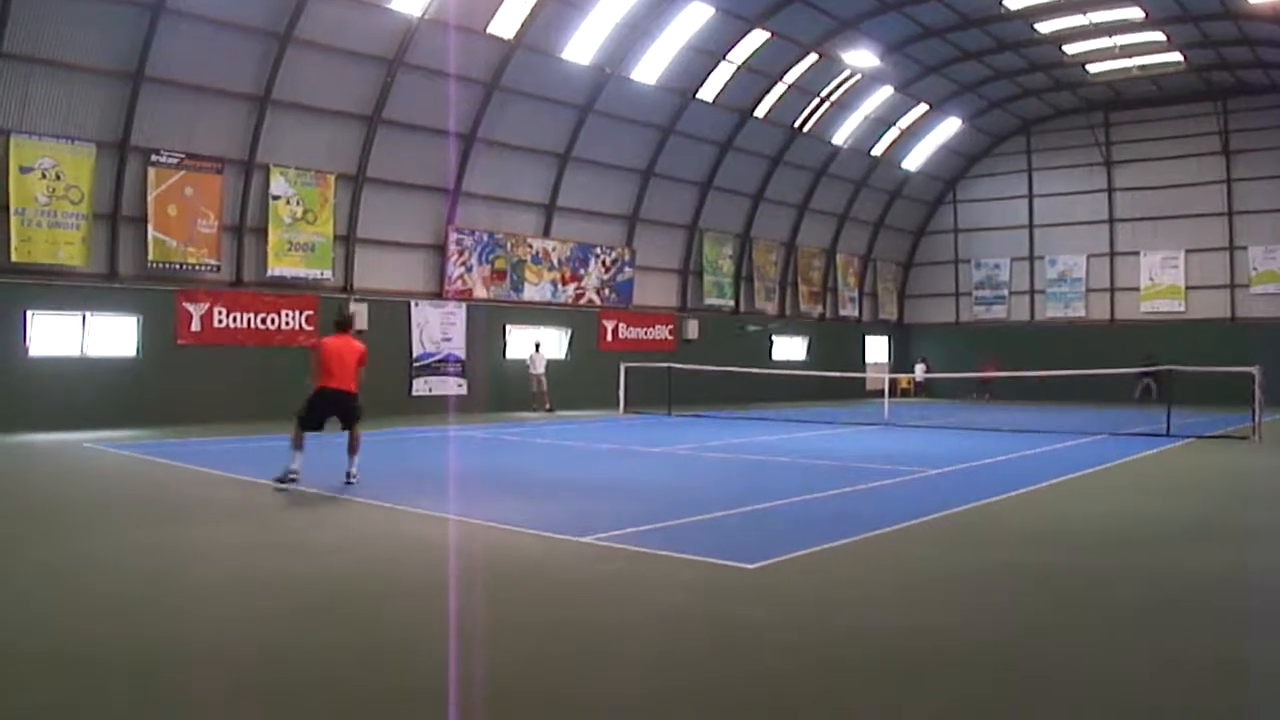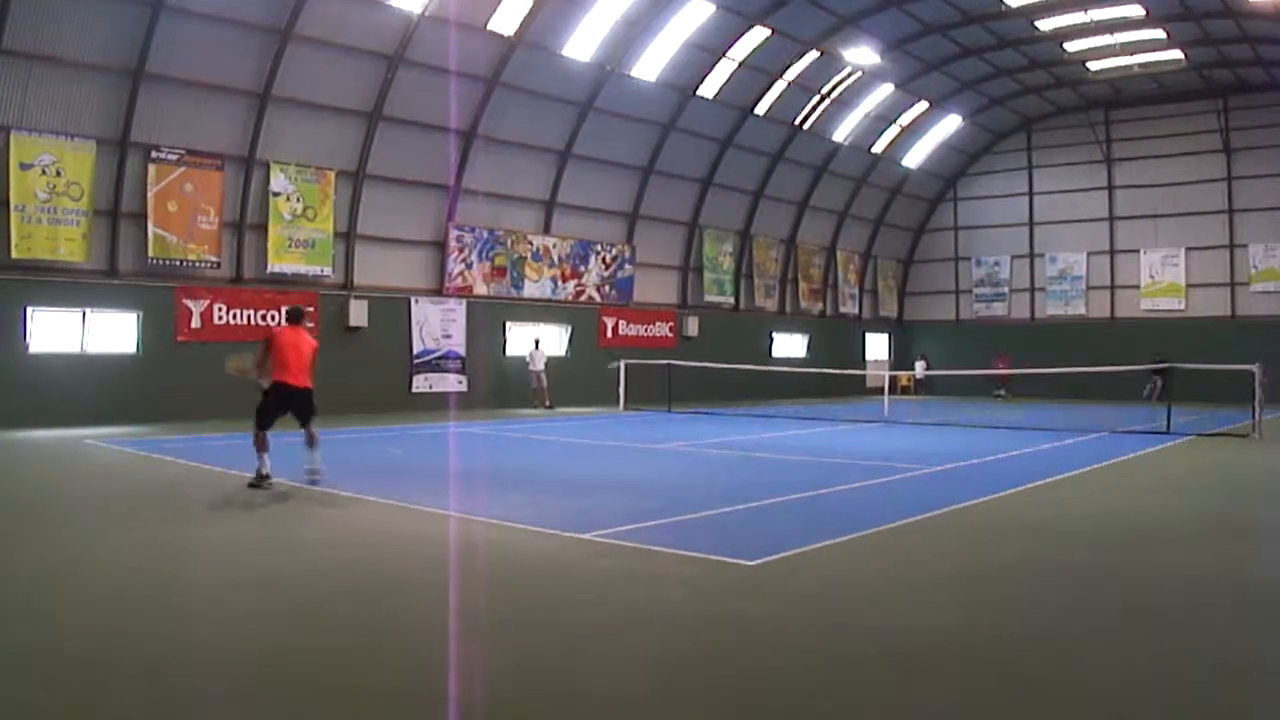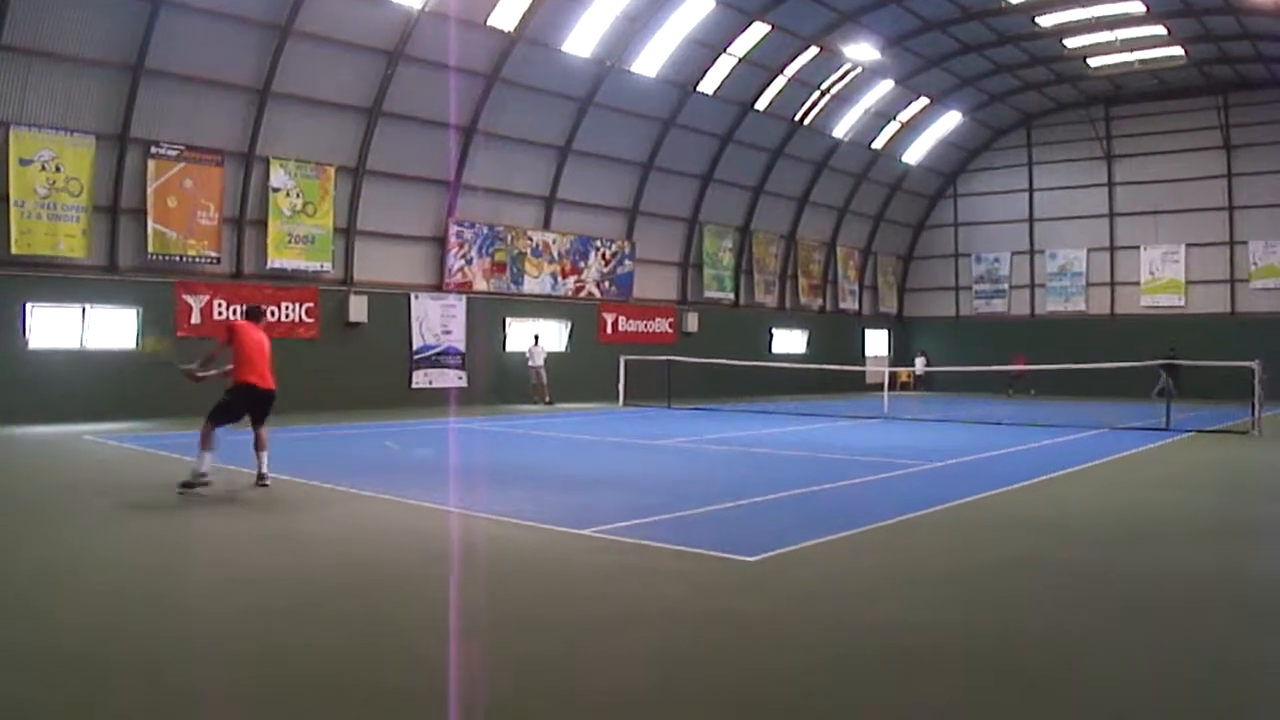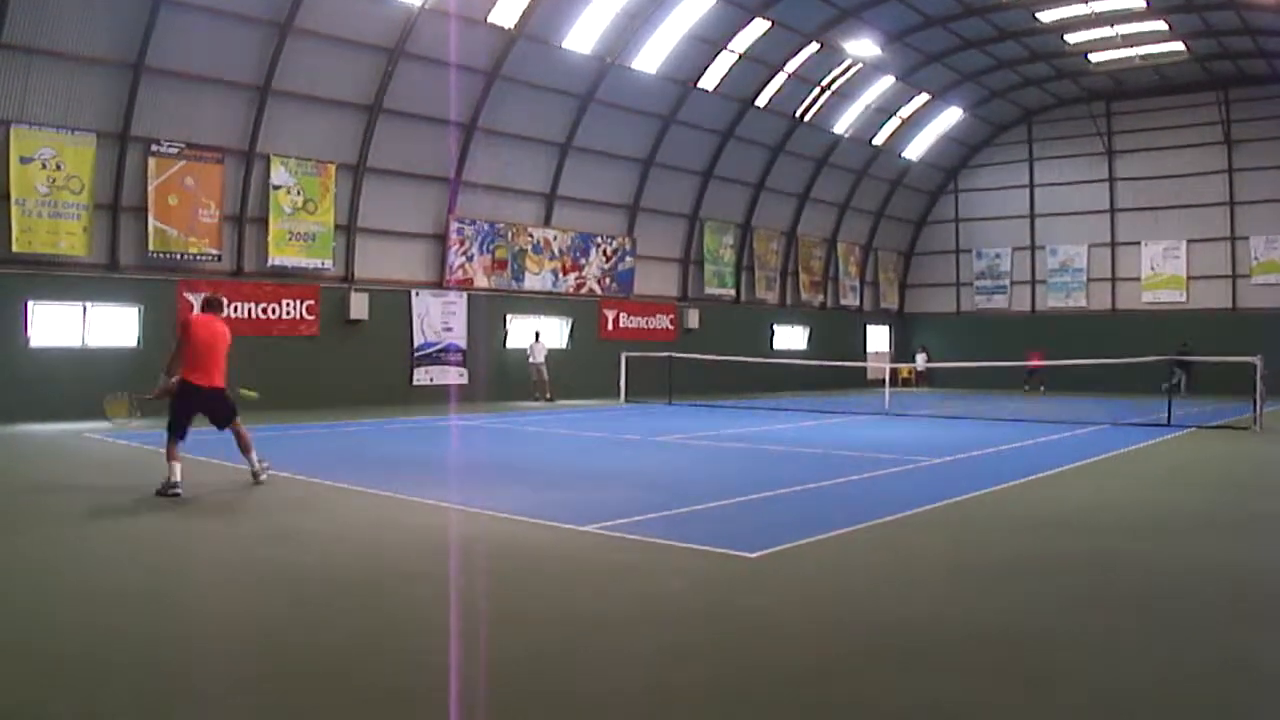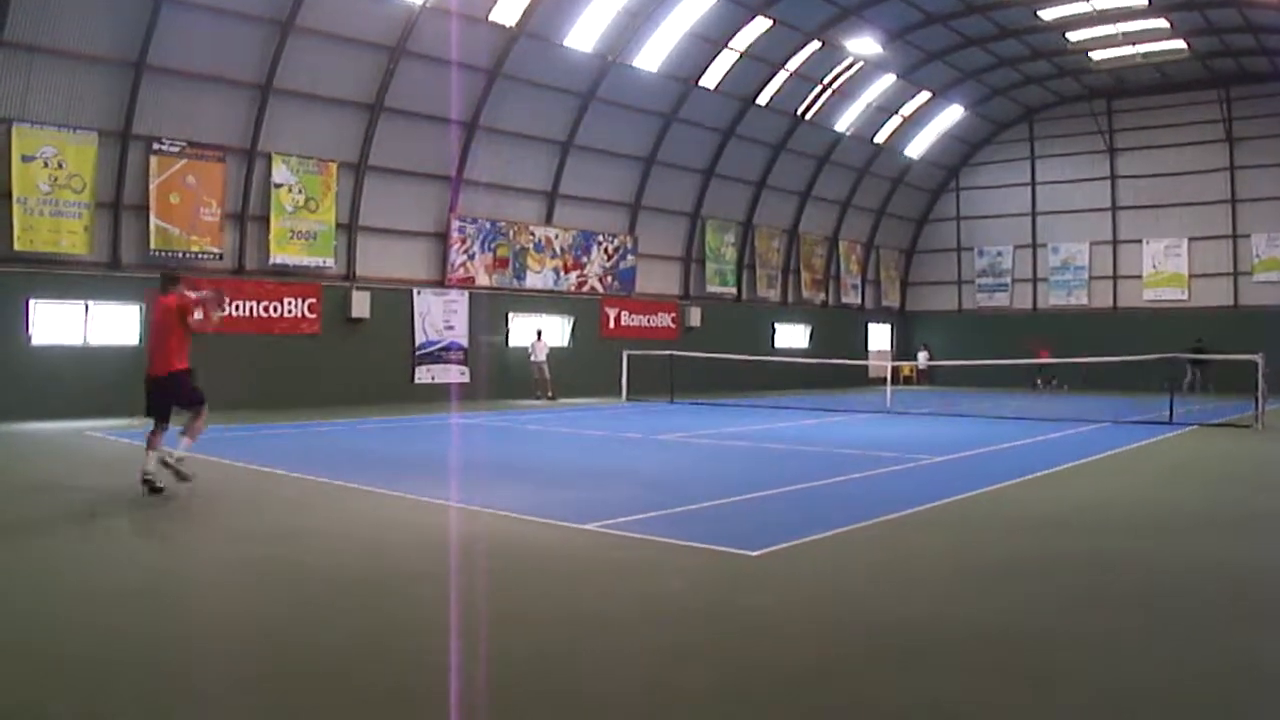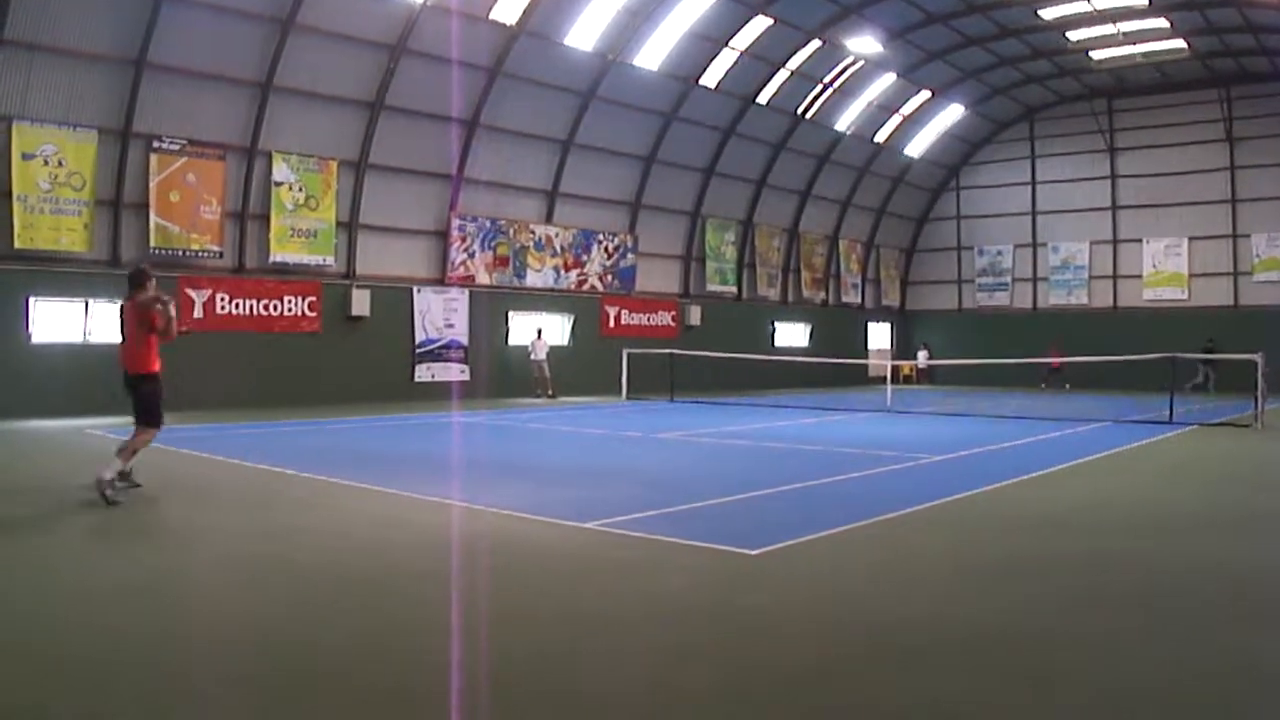
dt=0.2s
person 1, frame 1
left shoulder: (322, 343)
right shoulder: (360, 348)
left hip: (325, 392)
right hip: (347, 395)
left knee: (300, 428)
right knee: (354, 429)
left ankle: (293, 471)
right ankle: (352, 472)
person 1, frame 2
left shoulder: (275, 334)
right shoulder: (311, 342)
left elbow: (261, 362)
left wrist: (258, 377)
left hip: (280, 387)
right hip: (304, 390)
left knee: (260, 428)
right knee: (308, 427)
left ankle: (264, 473)
right ankle: (313, 468)
person 1, frame 3
left shoulder: (236, 326)
right shoulder: (264, 338)
left elbow: (216, 353)
left wrist: (197, 369)
right wrist: (207, 375)
left hip: (244, 387)
right hip: (267, 391)
left knee: (209, 425)
right knee: (259, 427)
left ankle: (200, 474)
right ankle: (263, 473)
person 1, frame 4
left shoulder: (190, 321)
right shoulder: (225, 331)
left elbow: (177, 355)
left wrist: (167, 380)
left hip: (189, 388)
right hip: (214, 389)
left knee: (174, 437)
right knee: (236, 426)
left ankle: (174, 482)
right ankle: (257, 470)
person 1, frame 5
left shoulder: (157, 303)
right shoulder: (181, 302)
right elbow: (196, 328)
right wrist: (210, 314)
left hip: (155, 374)
right hip: (176, 372)
left knee: (160, 426)
right knee: (200, 412)
left ankle: (150, 473)
right ankle: (175, 456)
person 1, frame 6
left shoulder: (130, 304)
right shoulder: (144, 307)
right elbow: (169, 334)
left wrist: (163, 304)
right wrist: (169, 310)
left hip: (133, 372)
right hip: (145, 374)
left knee: (146, 427)
right knee: (148, 431)
left ankle: (123, 472)
right ankle: (107, 478)
